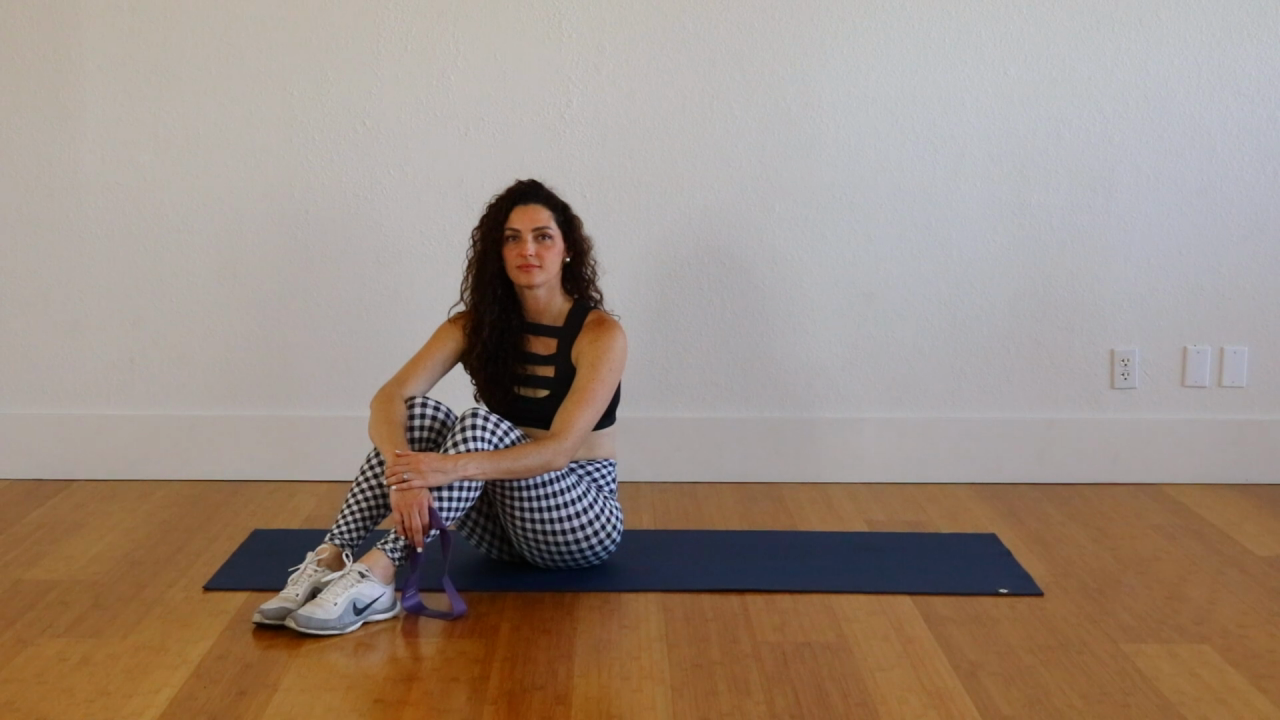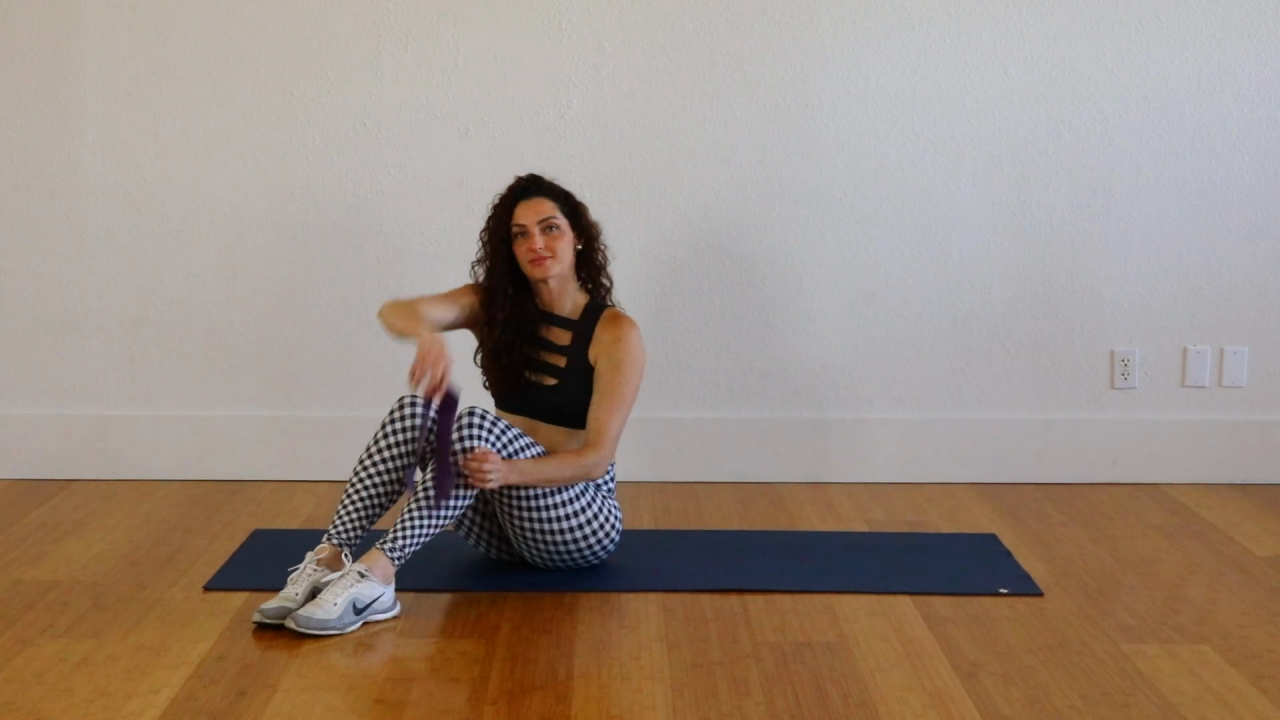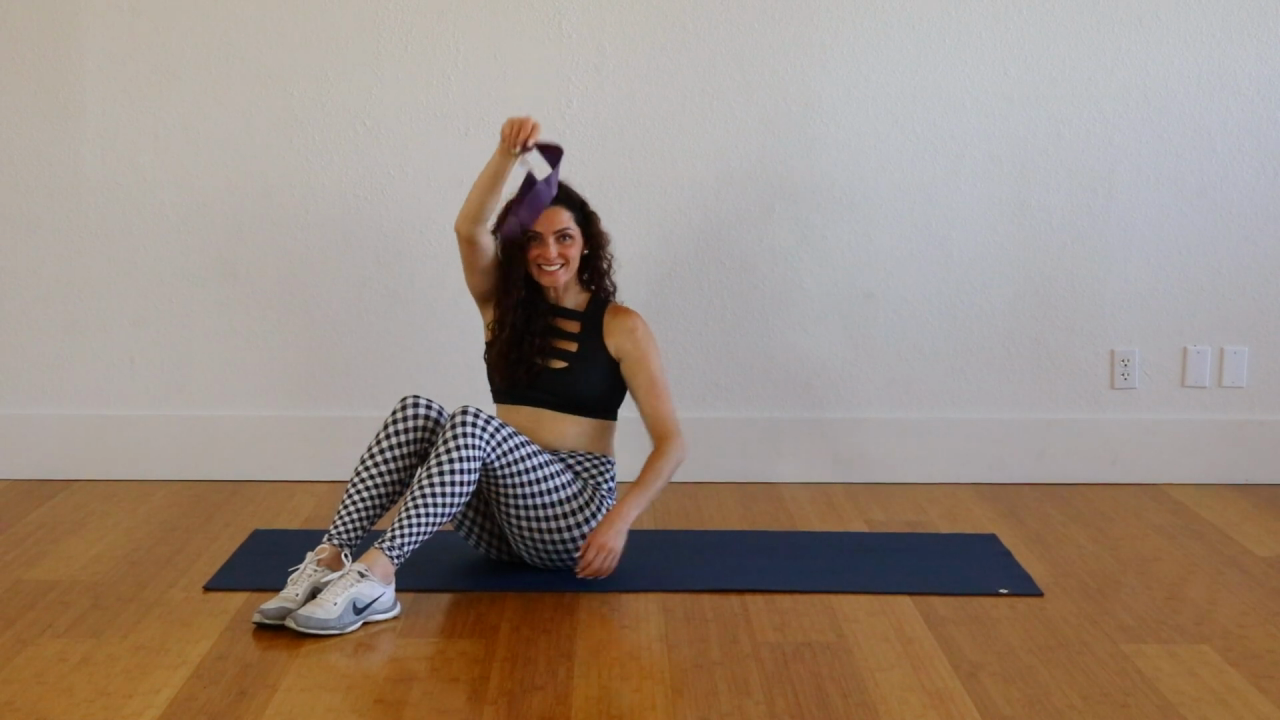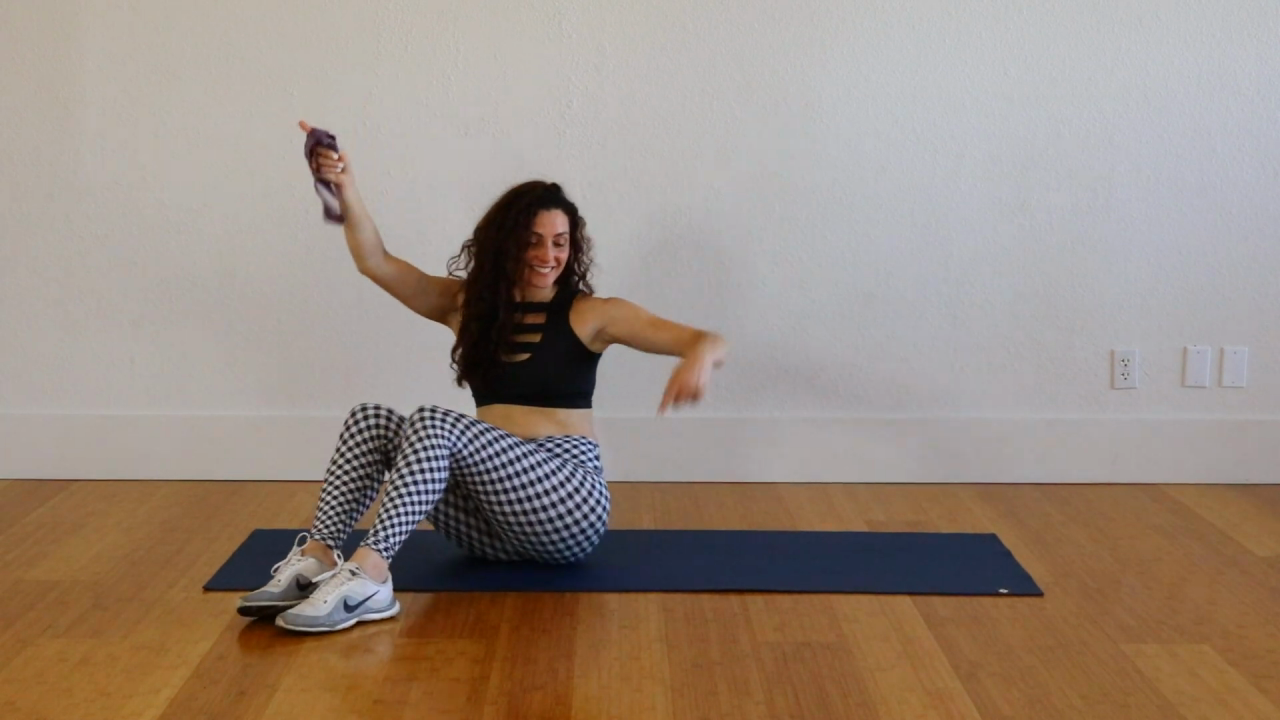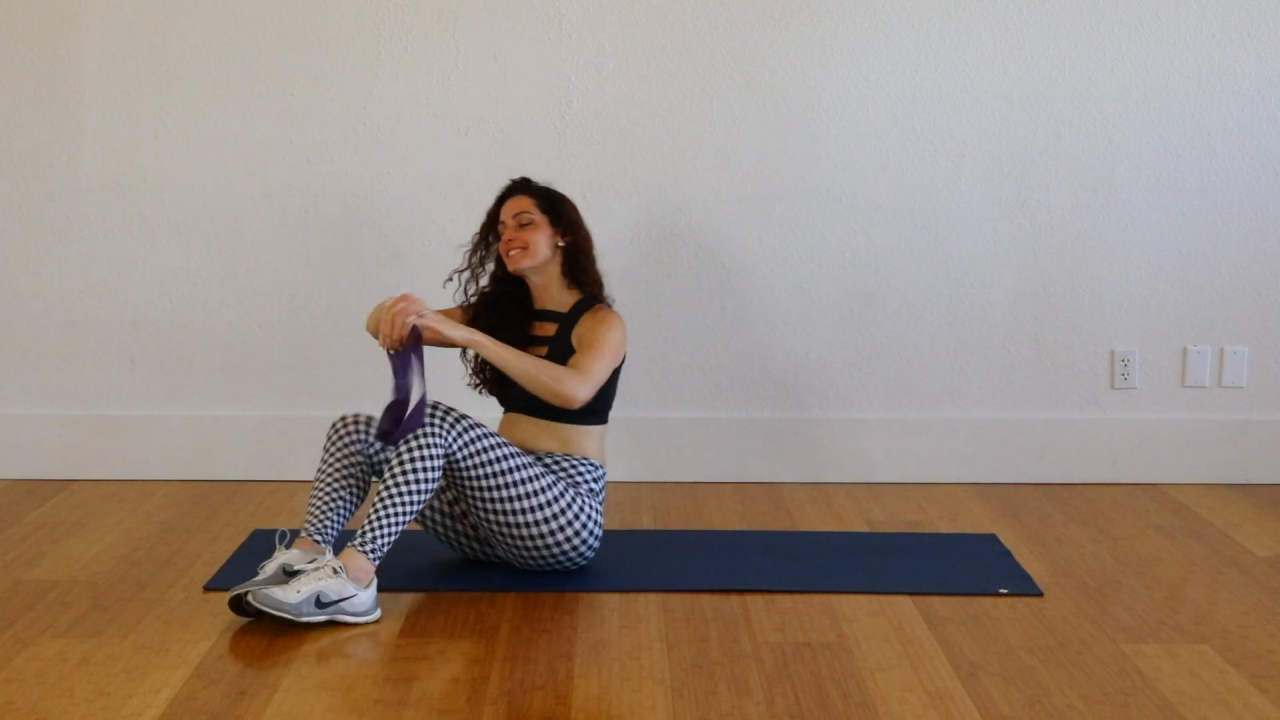
dt=1s
person 1, frame 1
left shoulder: (601, 334)
right shoulder: (476, 324)
left elbow: (559, 450)
right elbow: (389, 398)
left wrist: (454, 467)
right wrist: (402, 472)
left hip: (580, 521)
right hip: (505, 519)
left knee: (481, 425)
right knee: (420, 411)
left ankle: (378, 573)
right ankle: (331, 558)
person 1, frame 2
left shoulder: (615, 333)
right shoulder: (496, 308)
left elbow: (596, 457)
right elbow: (395, 311)
left wrist: (509, 469)
right wrist: (427, 338)
left hip: (581, 522)
right hip: (505, 523)
left knee: (477, 424)
right knee: (415, 409)
left ankle: (376, 575)
right ankle: (330, 559)
person 1, frame 3
left shoulder: (621, 327)
right shoulder: (503, 302)
left elbow: (671, 447)
right elbow: (469, 228)
left wrist: (619, 520)
right wrist: (509, 152)
left hip: (576, 518)
right hip: (500, 519)
left knee: (473, 424)
right knee: (415, 412)
left ankle: (376, 576)
right ankle: (331, 561)
person 1, frame 4
left shoulder: (590, 313)
right shoulder: (466, 303)
left elbow: (706, 342)
right elbow: (374, 262)
left wrist: (699, 360)
right wrist: (344, 185)
left hip: (570, 509)
right hip: (497, 521)
left knee: (434, 423)
right knee: (369, 421)
left ankle: (368, 575)
right ankle: (316, 560)
person 1, frame 5
left shoulder: (601, 323)
right shoulder: (502, 312)
left elbow: (573, 393)
left wrist: (470, 338)
right wrist: (398, 311)
left hip: (567, 520)
right hip: (496, 507)
left knee: (434, 420)
right knee: (355, 430)
left ankle: (353, 576)
right ankle: (308, 554)
